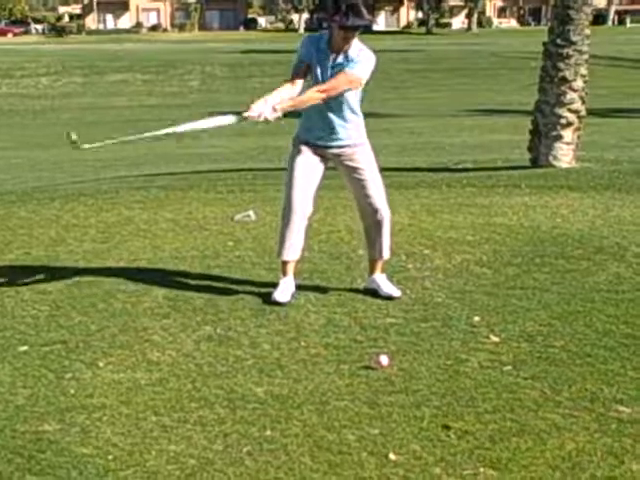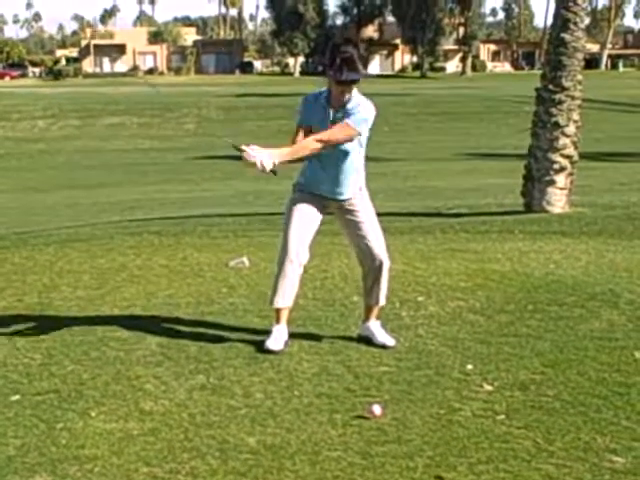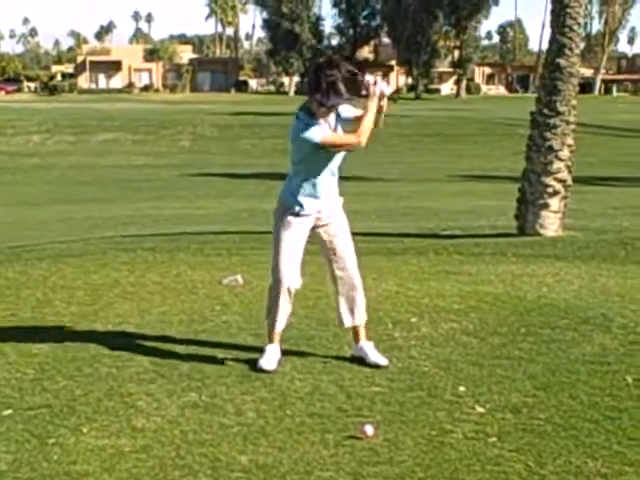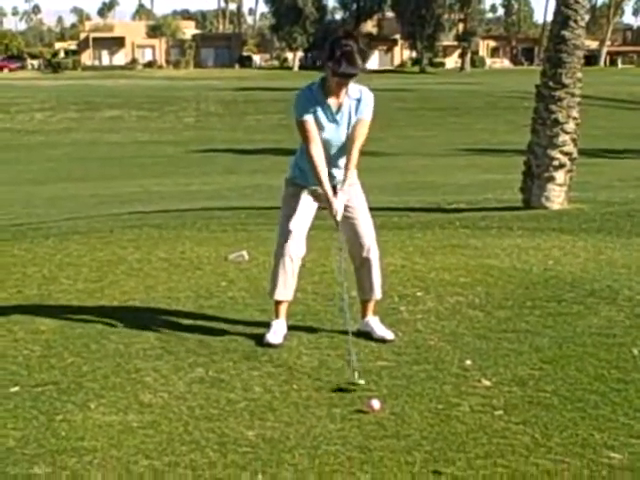
dt=1s
person 1, frame 1
left shoulder: (364, 58)
right shoulder: (311, 43)
left elbow: (323, 92)
right elbow: (295, 84)
left wrist: (276, 109)
right wrist: (264, 102)
left hip: (351, 142)
right hip: (310, 141)
left knee: (377, 208)
right knee: (296, 207)
left ankle: (376, 276)
right ankle: (287, 279)
person 1, frame 2
left shoulder: (364, 110)
right shoulder: (311, 102)
left elbow: (320, 142)
right elbow: (300, 143)
left wrist: (275, 155)
right wrist: (270, 155)
left hip: (350, 194)
right hip: (310, 191)
left knee: (377, 258)
right knee: (292, 256)
left ankle: (370, 323)
right ankle: (280, 328)
person 1, frame 3
left shoulder: (332, 109)
right shoulder: (306, 130)
left elbow: (366, 119)
right elbow: (357, 140)
left wrist: (379, 100)
right wrist: (372, 99)
left hip: (329, 208)
right hip: (296, 211)
left knee: (349, 274)
right knee: (285, 279)
left ankle: (361, 343)
right ankle: (273, 346)
person 1, frame 4
left shoulder: (364, 97)
right shoulder: (305, 98)
left elbow: (355, 146)
right elbow: (314, 147)
left wrist: (343, 189)
right wrist: (328, 193)
left hip: (345, 182)
right hip: (305, 182)
left knee: (367, 247)
right knee: (289, 247)
left ankle: (369, 318)
right ankle: (279, 321)
